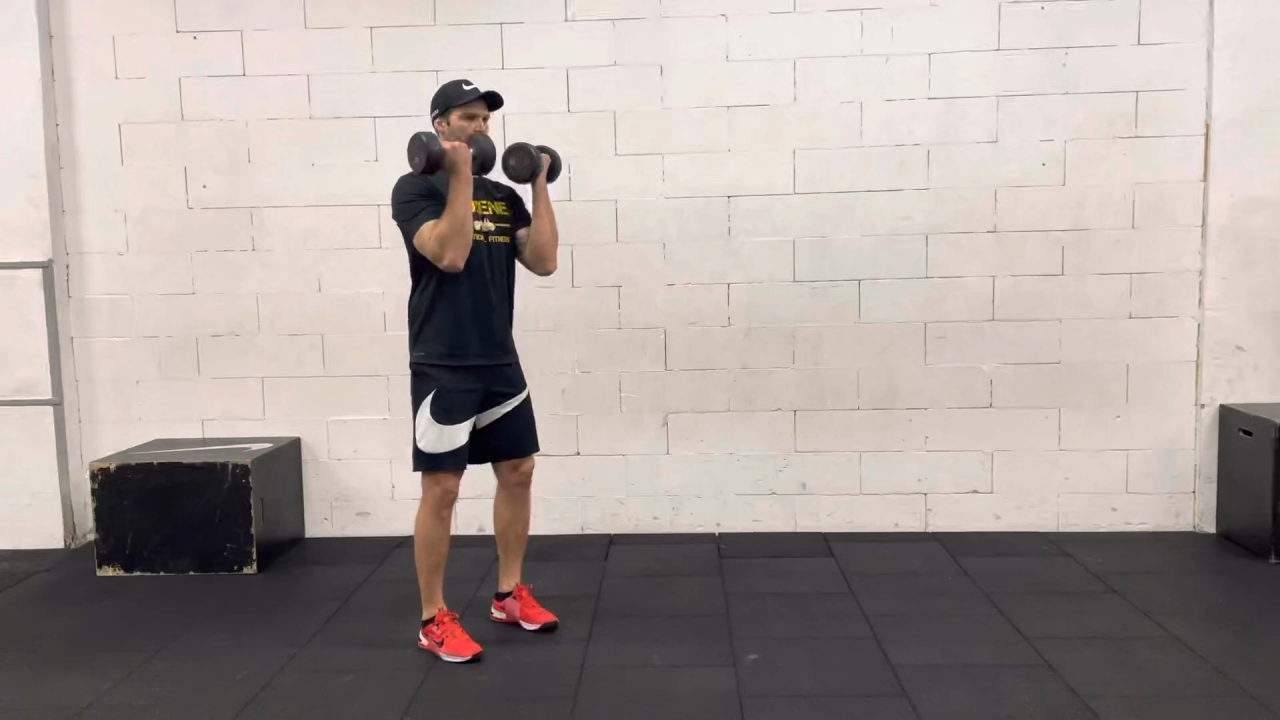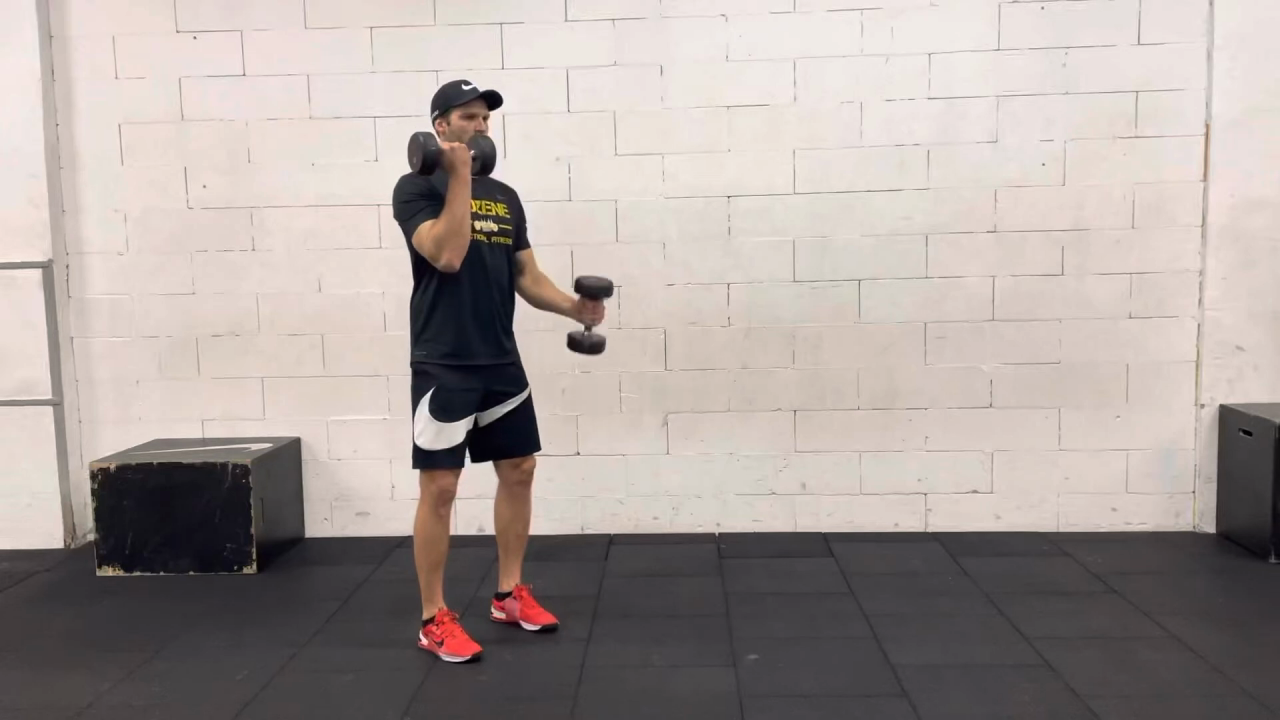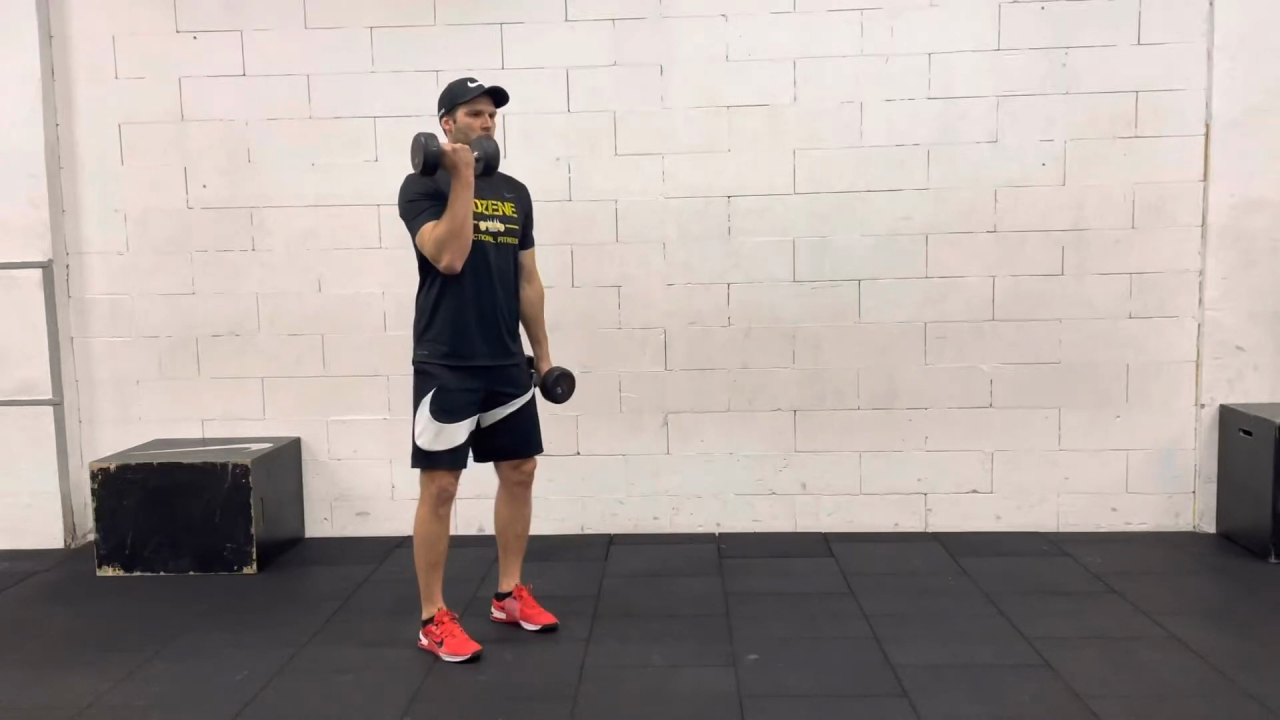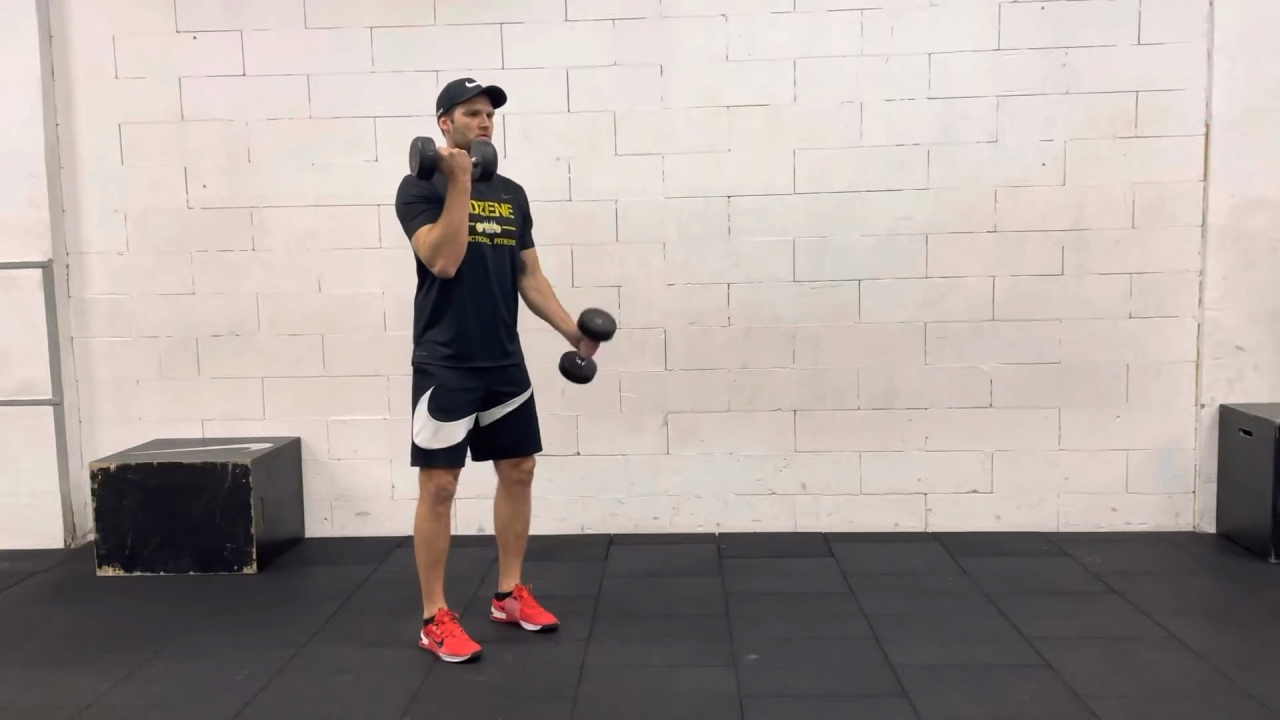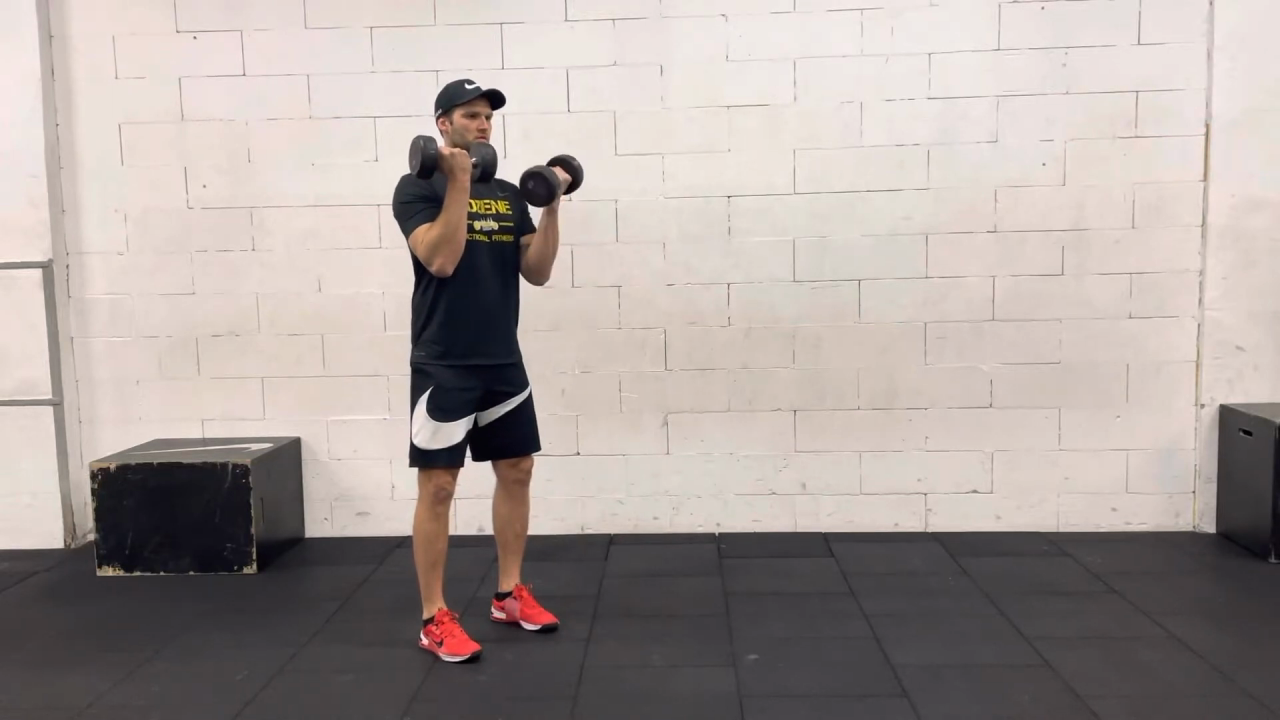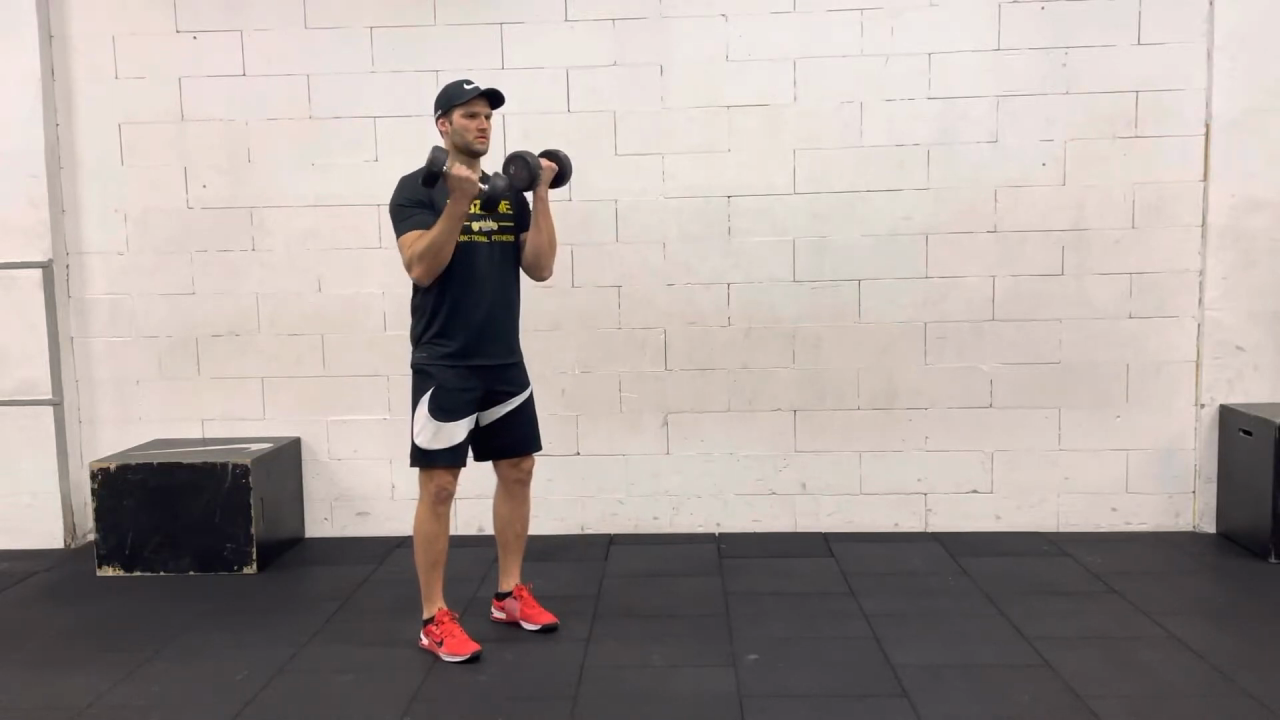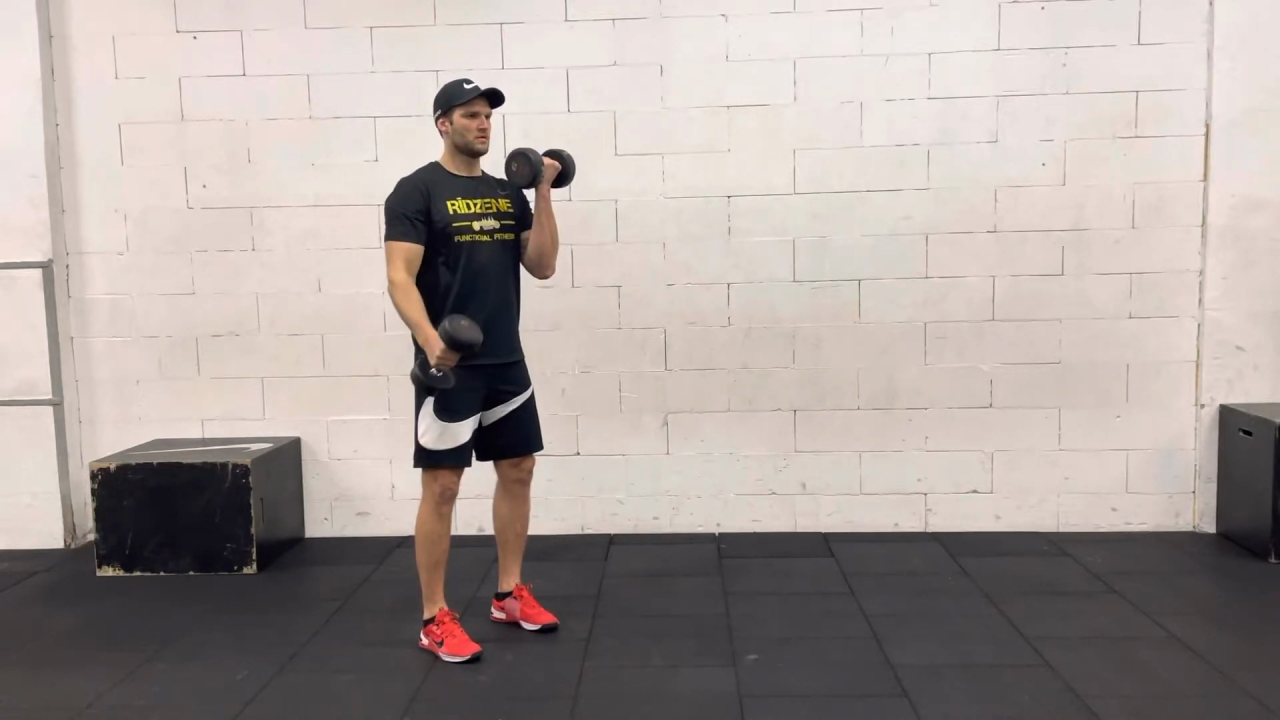
dt=0.7s
person 1, frame 1
left shoulder: (502, 195)
right shoulder: (416, 188)
left elbow: (544, 261)
right elbow: (450, 255)
left wrist: (539, 186)
right wrist: (461, 176)
left hip: (499, 362)
right hip: (443, 366)
left knee: (518, 472)
right knee: (441, 489)
left ankle: (510, 593)
right ankle: (435, 619)
person 1, frame 2
left shoulder: (504, 196)
right shoulder: (418, 187)
left elbow: (525, 275)
right elbow: (447, 256)
left wrist: (574, 307)
right wrist: (460, 177)
left hip: (501, 360)
right hip: (444, 365)
left knee: (519, 470)
right knee: (439, 487)
left ankle: (509, 593)
right ankle: (434, 618)
person 1, frame 3
left shoulder: (514, 192)
right shoulder: (424, 186)
left elbow: (527, 279)
right elbow: (449, 257)
left wrist: (542, 352)
right wrist: (463, 177)
left hip: (505, 361)
right hip: (447, 365)
left knee: (519, 472)
right knee: (439, 487)
left ankle: (509, 593)
right ankle: (434, 618)
person 1, frame 4
left shoulder: (511, 194)
right shoulder: (421, 188)
left elbow: (528, 275)
right elbow: (444, 261)
left wrist: (570, 328)
right wrist: (460, 183)
left hip: (504, 360)
right hip: (446, 363)
left knee: (518, 471)
right knee: (439, 485)
left ankle: (510, 593)
right ankle: (436, 617)
person 1, frame 5
left shoulder: (507, 193)
right shoulder: (418, 187)
left elbow: (536, 271)
right elbow: (442, 260)
left wrist: (551, 208)
right wrist: (457, 181)
left hip: (502, 359)
right hip: (444, 364)
left knee: (517, 471)
right knee: (438, 485)
left ankle: (509, 593)
right ankle: (435, 617)
person 1, frame 6
left shoulder: (506, 192)
right shoulder: (418, 188)
left elbow: (540, 267)
right elbow: (420, 269)
left wrist: (540, 195)
right wrist: (458, 203)
left hip: (503, 360)
right hip: (444, 363)
left knee: (517, 472)
right knee: (438, 487)
left ankle: (509, 594)
right ankle: (434, 618)
person 1, frame 7
left shoulder: (507, 193)
right shoulder: (417, 191)
left elbow: (542, 265)
right elbow: (400, 277)
left wrist: (543, 193)
right wrist: (431, 341)
left hip: (506, 360)
right hip: (451, 367)
left knee: (517, 472)
right knee: (441, 487)
left ankle: (510, 593)
right ankle: (435, 619)
